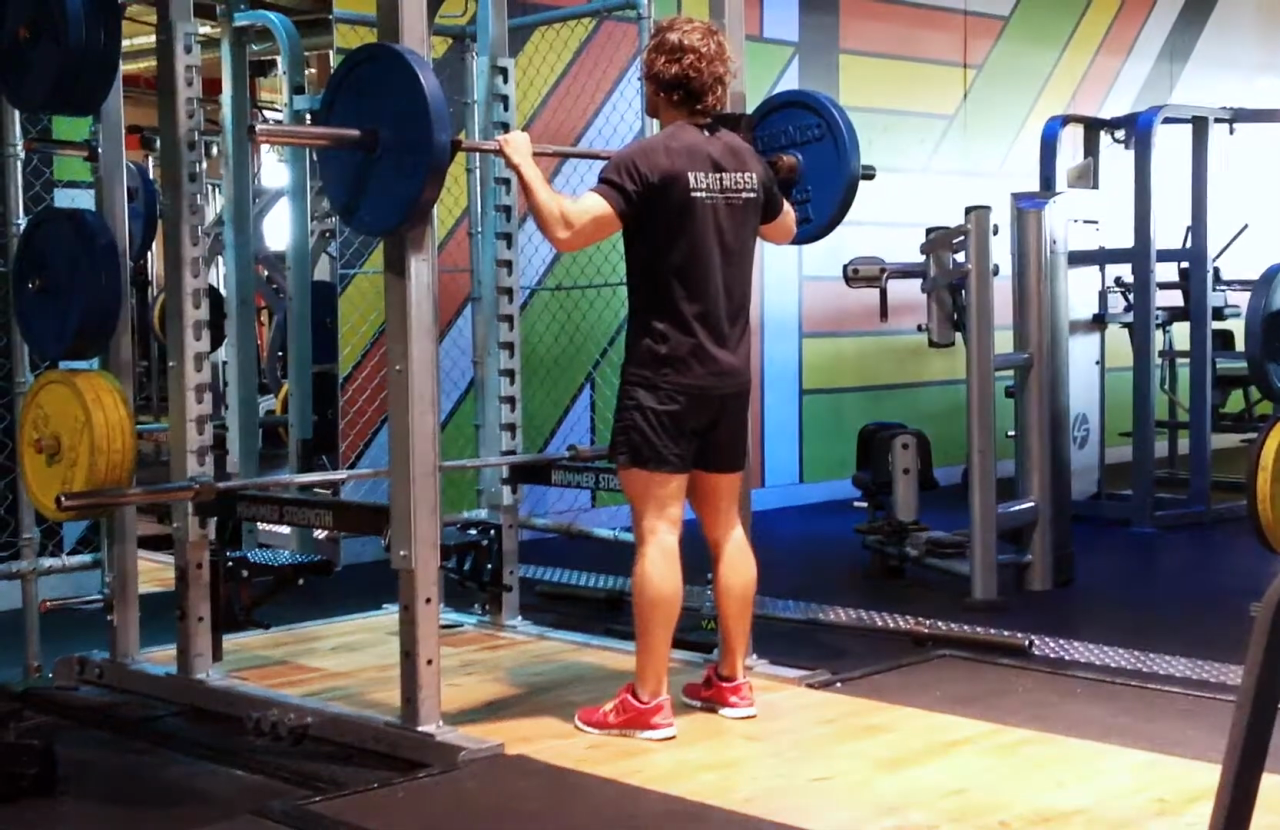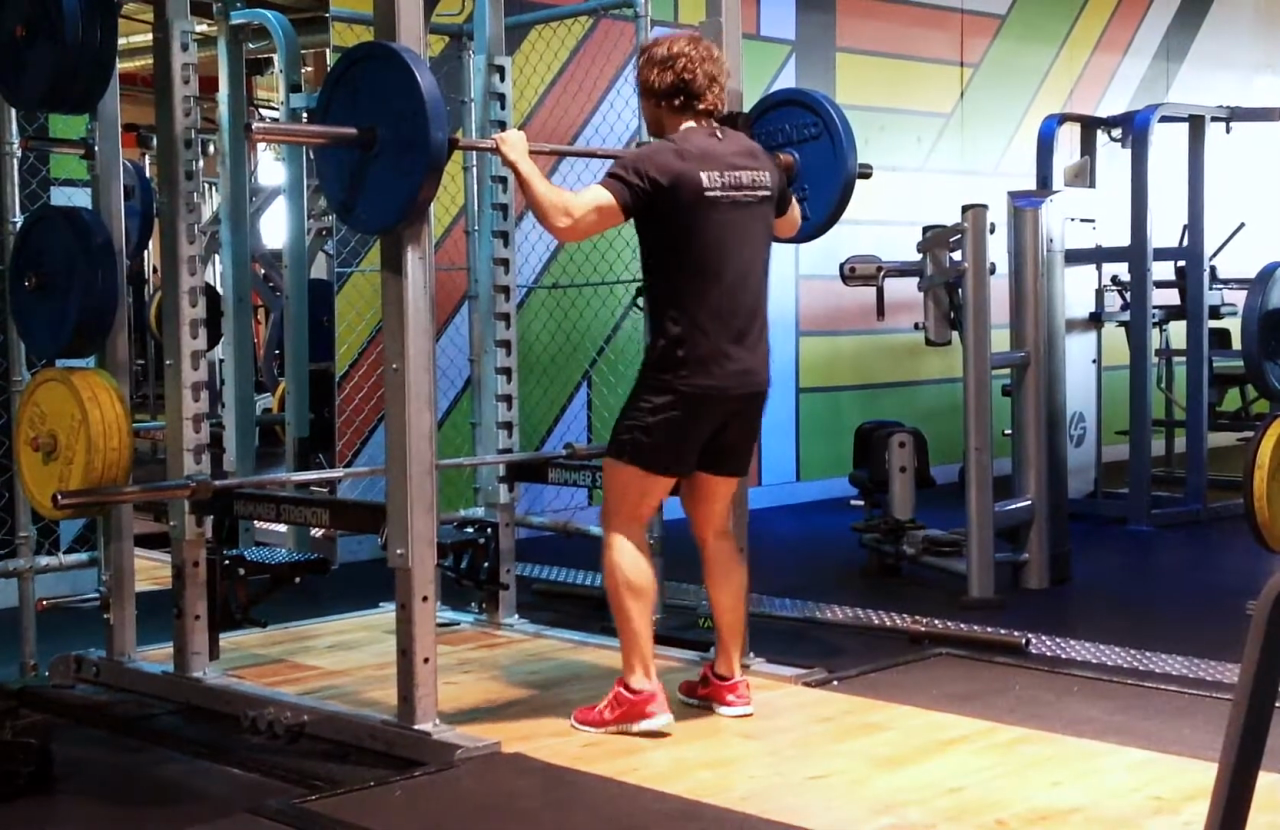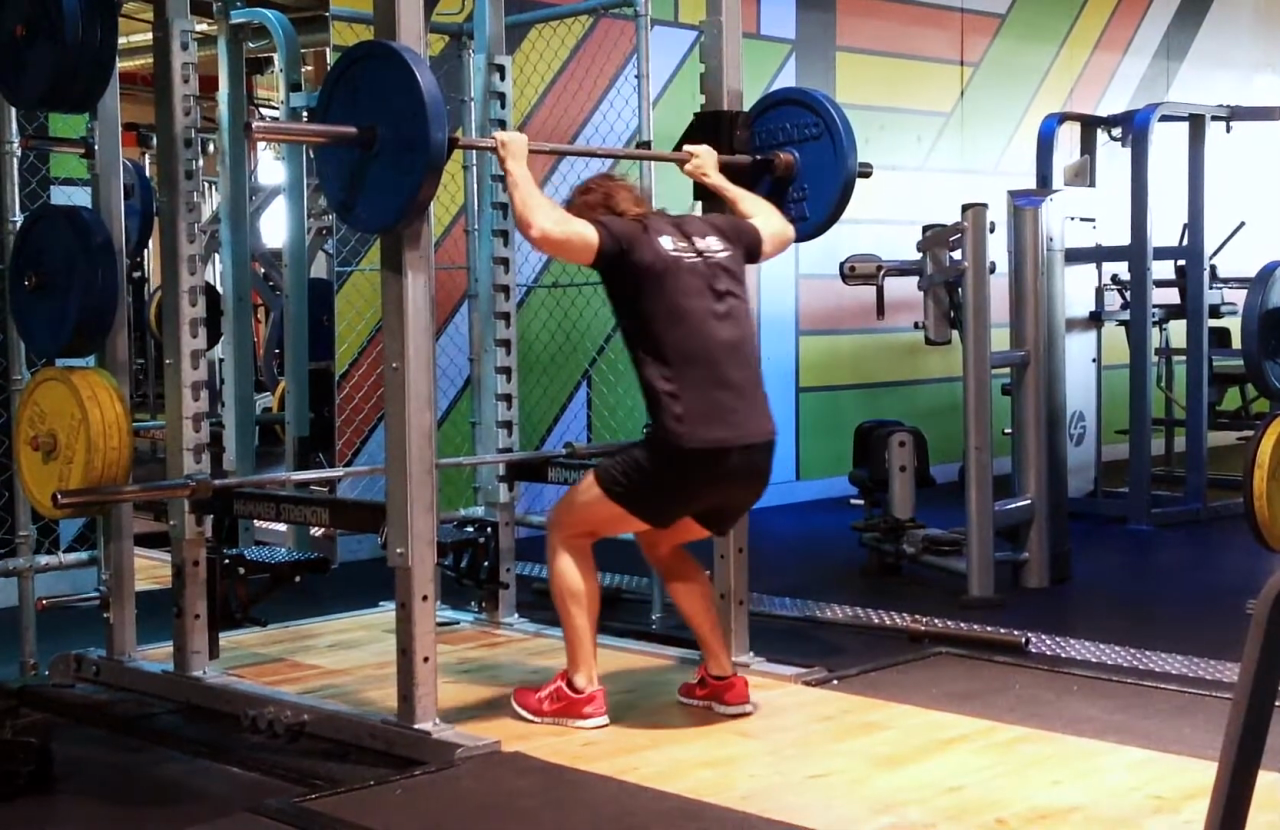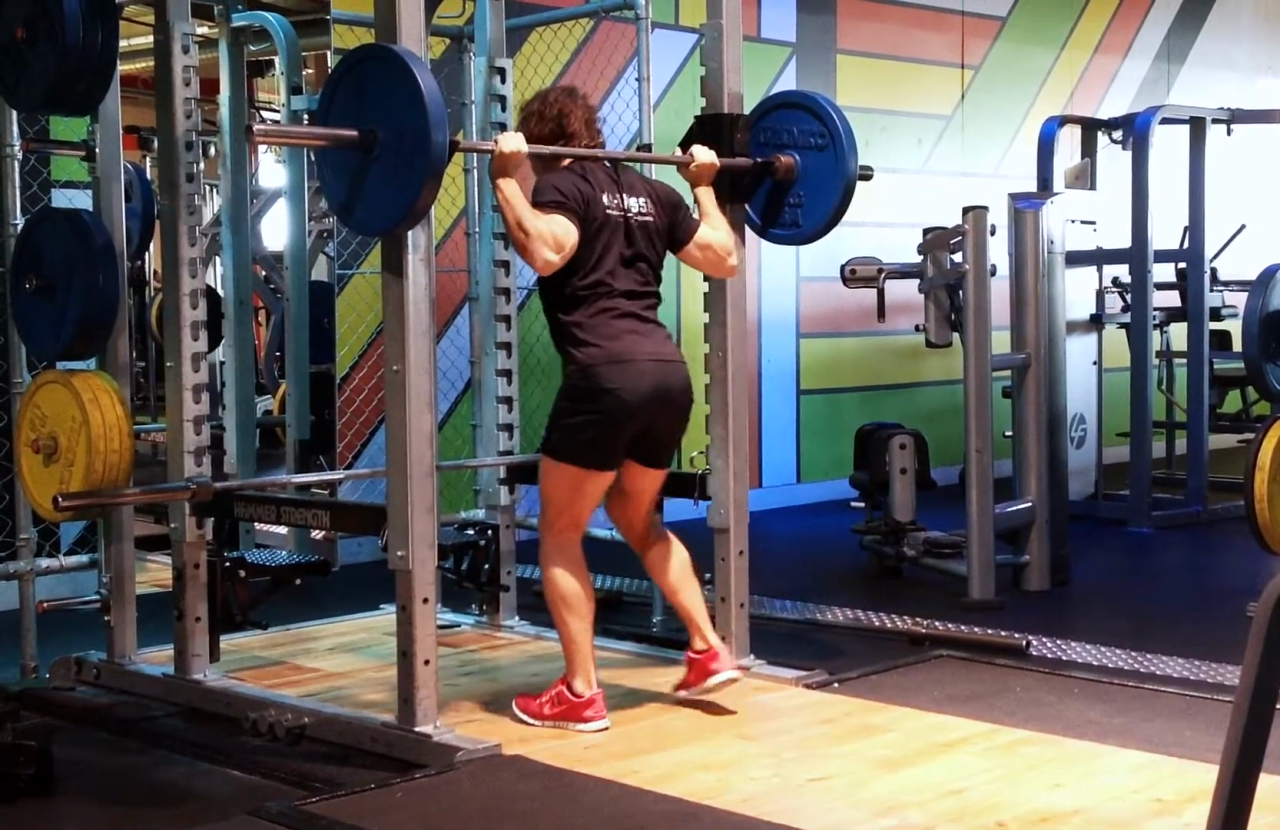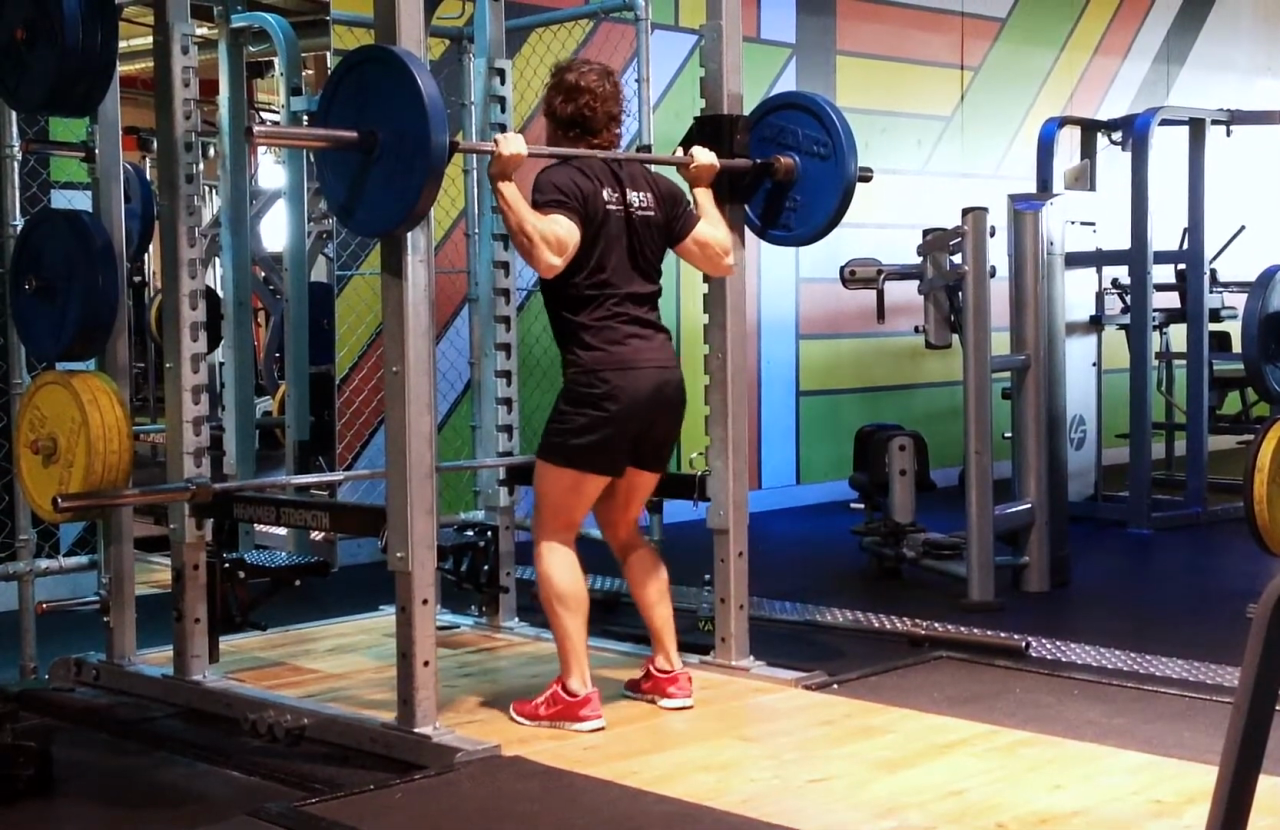
dt=0.5s
person 1, frame 1
left shoulder: (649, 159)
right shoulder: (746, 160)
left elbow: (566, 229)
right elbow: (785, 229)
left wrist: (522, 162)
left hip: (666, 376)
right hip: (729, 374)
left knee: (658, 531)
right knee: (724, 526)
left ankle: (647, 700)
right ankle: (731, 679)
person 1, frame 2
left shoulder: (658, 161)
right shoulder: (755, 158)
left elbow: (565, 219)
right elbow: (789, 221)
left wrist: (518, 157)
left hip: (683, 378)
right hip: (748, 377)
left knee: (623, 525)
right knee: (711, 526)
left ankle: (638, 692)
right ankle: (727, 678)
person 1, frame 3
left shoulder: (626, 242)
right shoulder: (716, 235)
left elbow: (543, 228)
right elbow: (780, 228)
left wrist: (516, 164)
right wrist: (715, 177)
left hip: (691, 449)
right hip: (755, 450)
left knee: (567, 531)
right knee: (659, 542)
left ankle: (580, 690)
right ankle: (722, 677)
person 1, frame 4
left shoulder: (560, 185)
right shoulder: (650, 191)
left elbow: (546, 253)
right elbow: (724, 259)
left wrist: (505, 179)
right wrist: (703, 186)
left hip: (605, 379)
right hip: (668, 375)
left knee: (560, 536)
right knee: (638, 521)
left ankle: (580, 693)
right ankle: (708, 650)
person 1, frame 5
left shoulder: (561, 179)
right shoulder: (655, 185)
left elbow: (550, 255)
right elbow: (720, 257)
left wrist: (505, 181)
right wrist: (702, 185)
left hip: (603, 381)
right hip: (662, 375)
left knee: (553, 534)
right knee: (622, 530)
left ankle: (575, 693)
right ankle: (669, 671)
